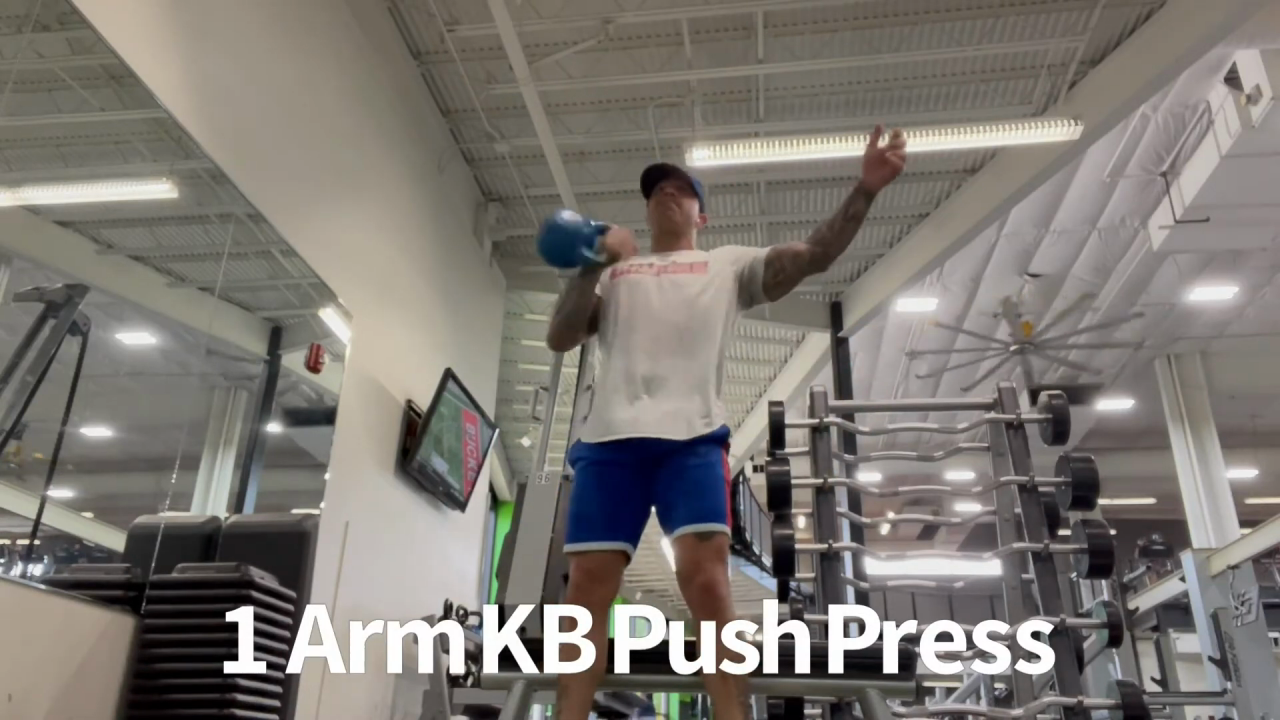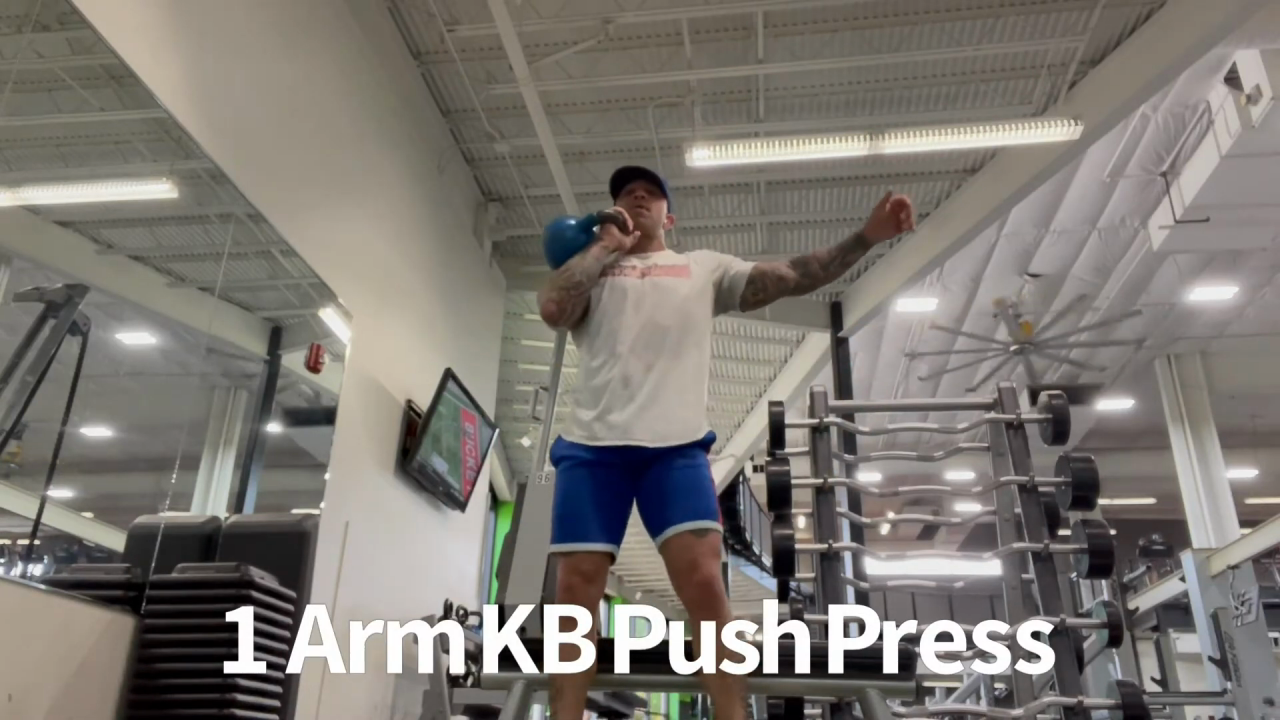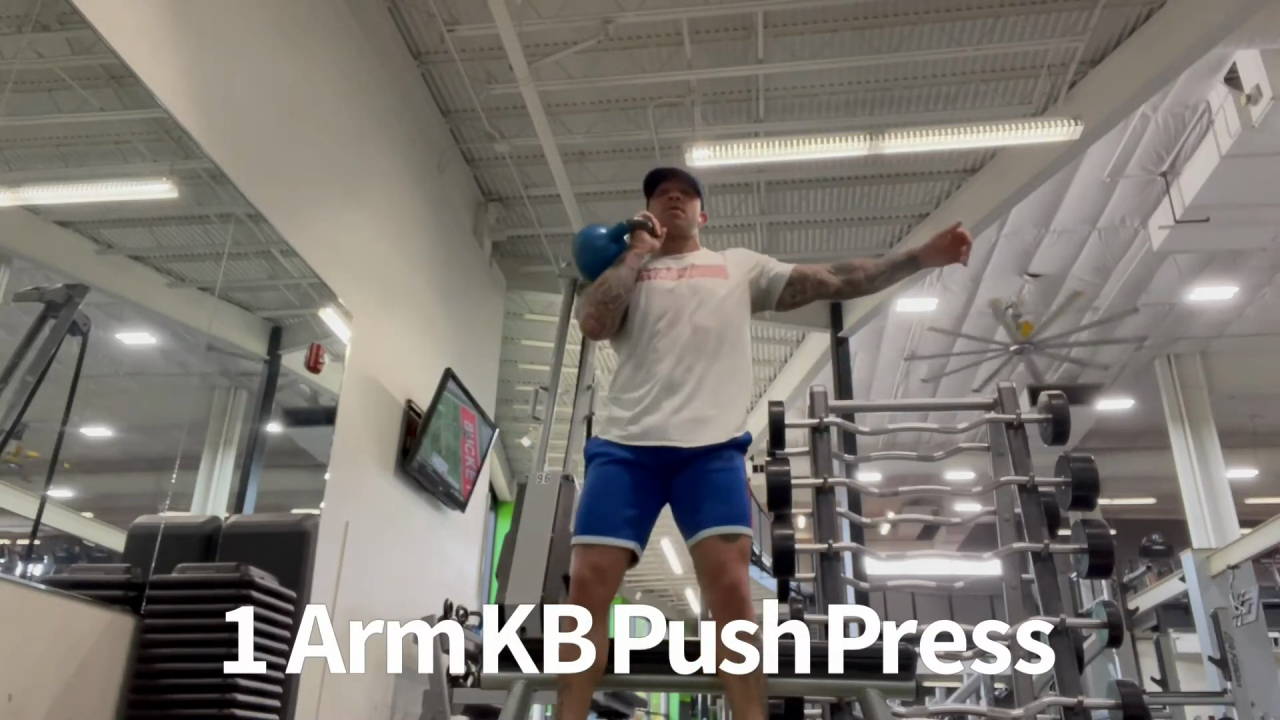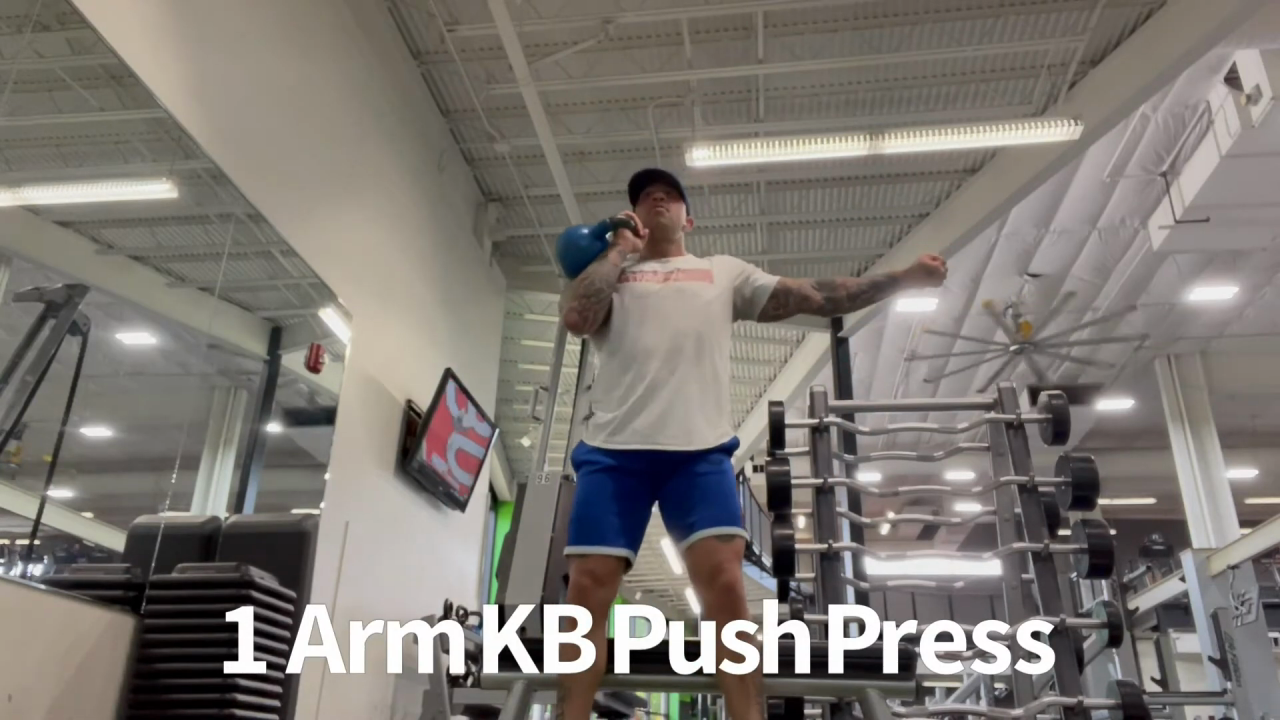
dt=0.5s
person 1, frame 1
left shoulder: (728, 265)
right shoulder: (610, 269)
left elbow: (812, 255)
right elbow: (560, 338)
left wrist: (867, 186)
right wrist: (590, 269)
left hip: (690, 438)
right hip: (608, 441)
left knee: (707, 585)
right knee: (587, 589)
person 1, frame 2
left shoulder: (704, 267)
right shoulder: (590, 268)
left elbow: (792, 277)
right elbow: (552, 309)
left wrist: (867, 236)
right wrist: (604, 245)
left hip: (676, 444)
right hip: (591, 444)
left knee: (705, 586)
right knee: (576, 590)
person 1, frame 3
left shoulder: (739, 266)
right shoulder: (623, 270)
left elbow: (832, 281)
right elbow: (592, 323)
left wrist: (922, 256)
right wrist: (637, 252)
left hip: (710, 445)
right hip: (625, 444)
left knee: (730, 588)
right knee: (589, 586)
person 1, frame 4
left shoulder: (723, 272)
right shoulder: (609, 273)
left elbow: (816, 296)
right elbow: (574, 317)
left wrist: (905, 277)
right wrist: (620, 249)
left hip: (700, 449)
right hip: (613, 449)
left knee: (725, 587)
right knee: (587, 592)
